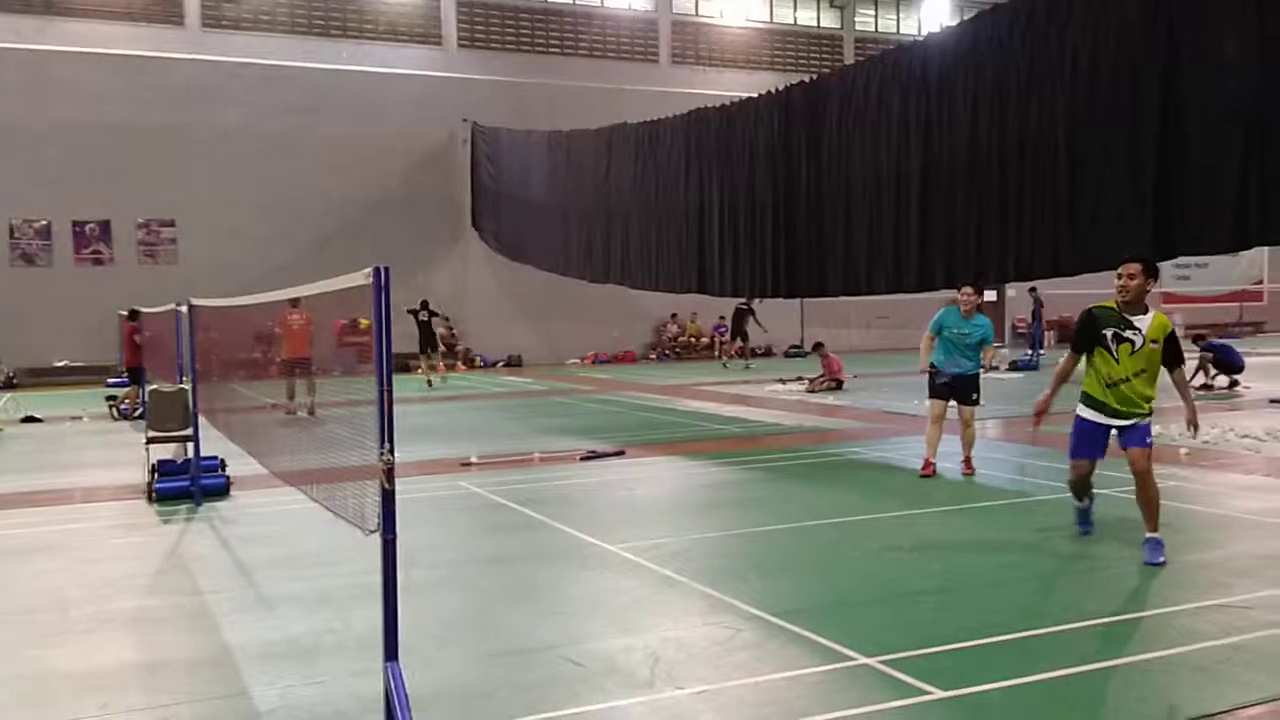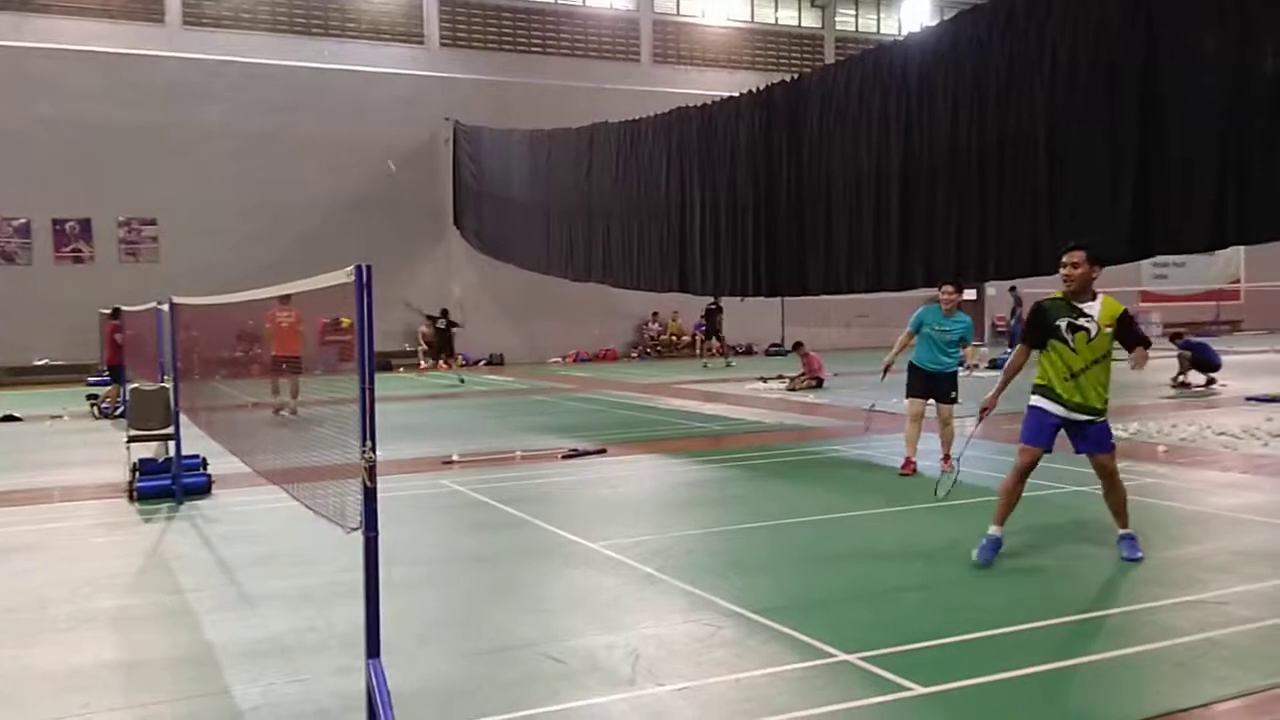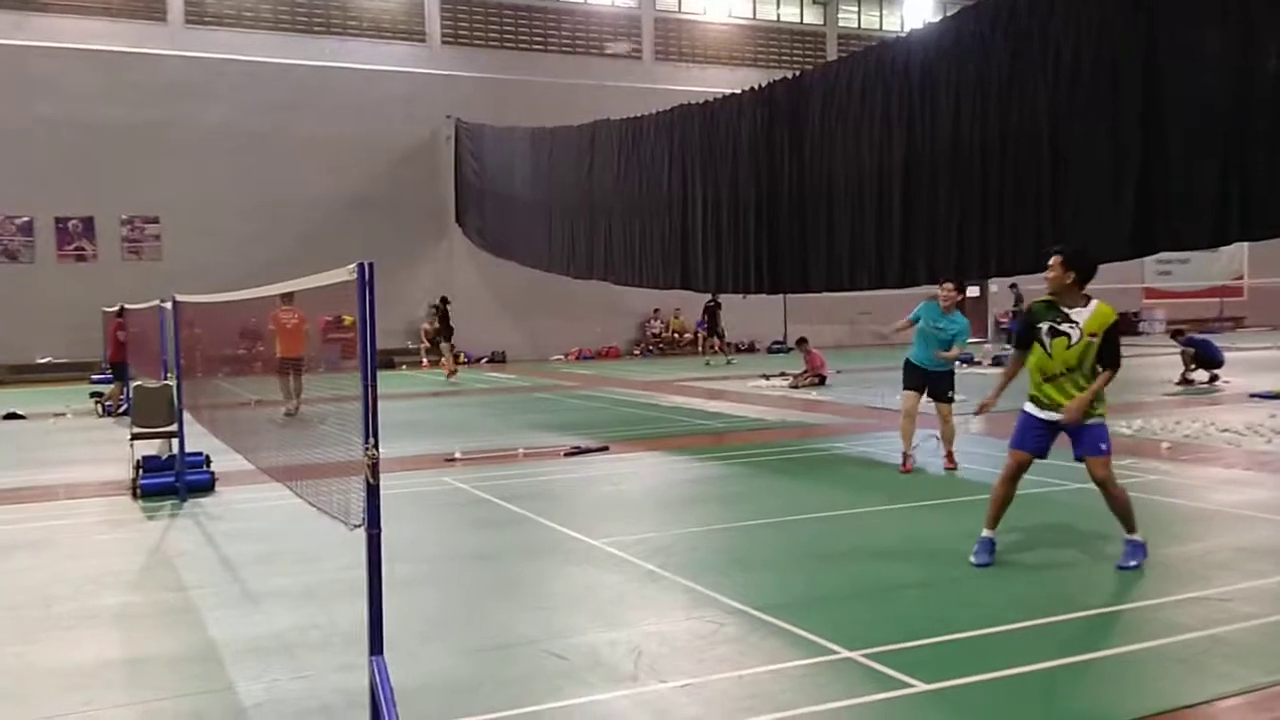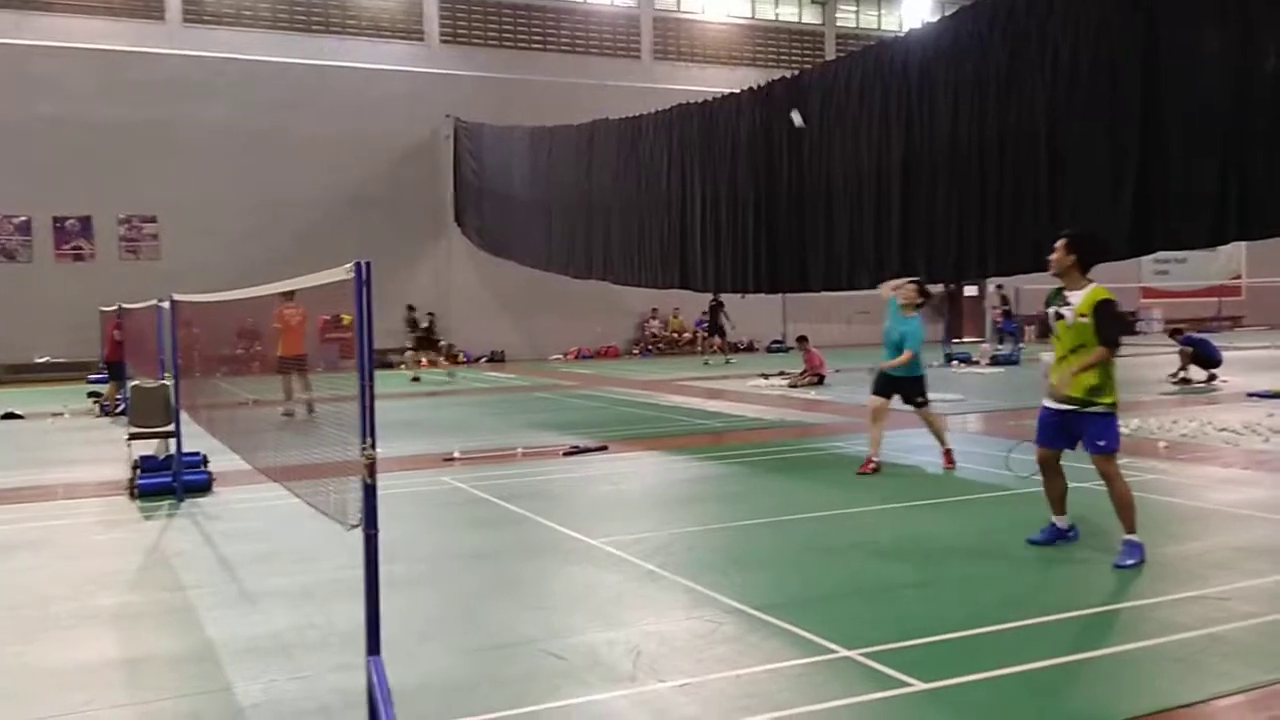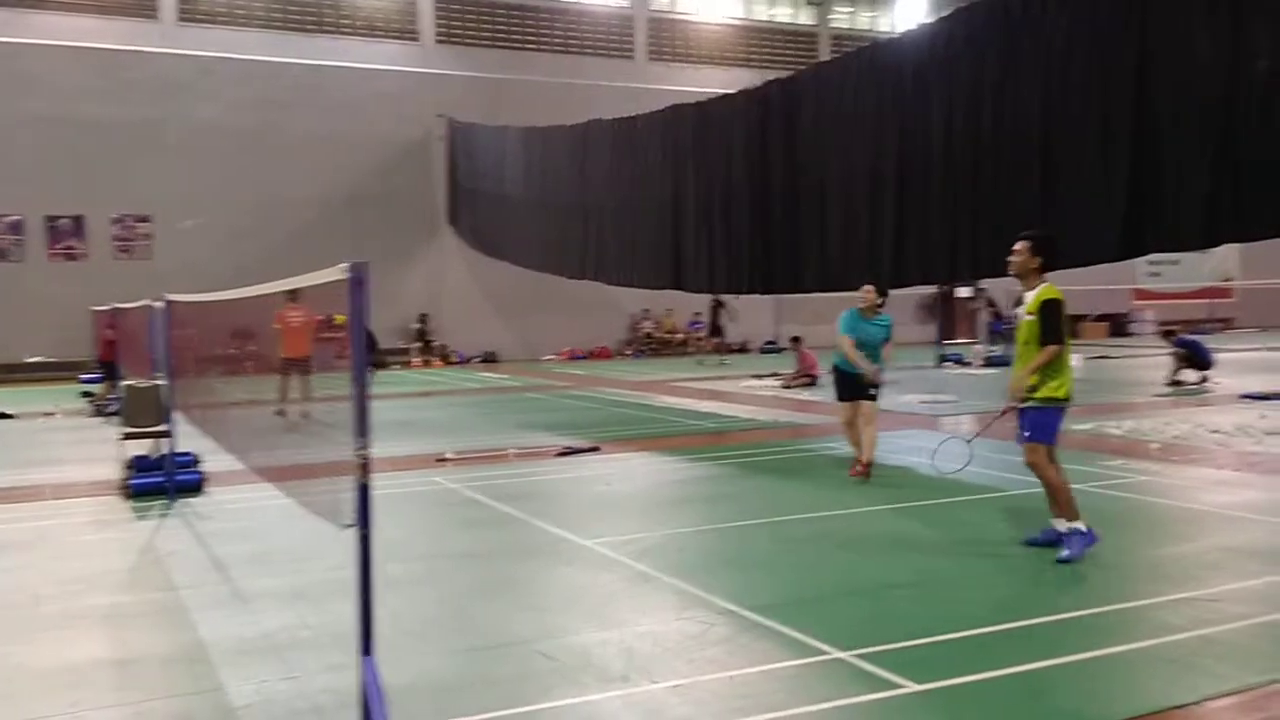
dt=0.4s
person 1, frame 1
left shoulder: (1162, 326)
right shoulder: (1095, 315)
left elbow: (1175, 367)
right elbow: (1073, 357)
left wrist: (1189, 405)
right wrist: (1049, 395)
left hip: (1136, 412)
right hip: (1094, 408)
left knee: (1142, 468)
right knee: (1079, 473)
left ankle: (1153, 538)
right ankle: (1083, 502)
person 1, frame 2
left shoulder: (1113, 310)
right shoulder: (1046, 308)
left elbow: (1139, 344)
right elbow: (1024, 350)
left wrist: (1140, 355)
right wrist: (996, 393)
left hip: (1091, 406)
right hip: (1048, 400)
left knee: (1109, 471)
right knee: (1023, 464)
left ankle: (1125, 534)
right ankle: (994, 535)
person 1, frame 3
left shoulder: (1104, 318)
right shoulder: (1038, 311)
left elbow: (1110, 368)
right elbow: (1019, 355)
left wrist: (1082, 400)
right wrist: (995, 394)
left hip: (1085, 412)
right hip: (1040, 407)
left knee: (1103, 477)
right knee: (1012, 469)
left ankle: (1134, 540)
right ankle: (987, 537)
person 1, frame 4
left shoulder: (1101, 301)
right shoulder: (1054, 298)
left elbow: (1107, 349)
left wrist: (1070, 374)
left hip: (1094, 401)
right hip: (1057, 399)
left knee: (1107, 469)
right knee: (1046, 460)
left ankle: (1132, 541)
right ankle: (1061, 525)
person 1, frame 5
left shoulder: (1049, 298)
right shoulder: (1025, 298)
left elbow: (1055, 346)
left wrist: (1022, 377)
right wrist: (1018, 389)
left hip: (1047, 395)
right hip: (1031, 395)
left knee: (1037, 459)
right knee: (1045, 460)
left ankle: (1078, 529)
right ankle: (1060, 527)
person 2, frame 1
left shoulder: (984, 324)
right shoulder: (945, 314)
left elbow: (989, 350)
right elbow: (928, 338)
left wrist: (986, 360)
right wrist: (923, 359)
left hip: (968, 376)
right hip: (941, 372)
left knee: (967, 420)
right knee: (935, 416)
left ankle: (967, 460)
right ankle: (929, 461)
person 2, frame 2
left shoulder: (965, 322)
right shoulder: (926, 312)
left elbow: (967, 345)
right elbow: (908, 334)
left wrist: (969, 359)
right wrist: (892, 355)
left hip: (947, 374)
right hip: (919, 369)
left knee: (946, 418)
right knee: (914, 414)
left ankle: (946, 457)
right ankle: (910, 459)
person 2, frame 3
left shoulder: (961, 323)
right shoulder: (926, 307)
left elbow: (956, 351)
right elbow: (908, 322)
left wrist: (944, 356)
right wrist: (890, 330)
left hip: (942, 372)
right hip: (915, 366)
left knee: (945, 415)
right knee: (908, 410)
left ankle: (949, 454)
right ankle: (907, 454)
person 2, frame 4
left shoulder: (913, 327)
right shoulder: (894, 306)
left elbow: (907, 357)
right elbow: (884, 288)
left wrist: (885, 364)
right wrist: (905, 281)
left hip: (911, 376)
right hip: (887, 374)
left knee: (927, 416)
right knee: (876, 411)
left ankle: (946, 450)
right ankle: (873, 459)
person 2, frame 5
left shoulder: (885, 322)
right shoulder: (848, 317)
right elbow: (846, 347)
left wrist: (883, 358)
right wrist: (864, 366)
left hip: (871, 374)
right hip: (844, 371)
left knee: (867, 418)
right knee: (848, 419)
left ankle: (866, 463)
right ankle: (860, 457)
